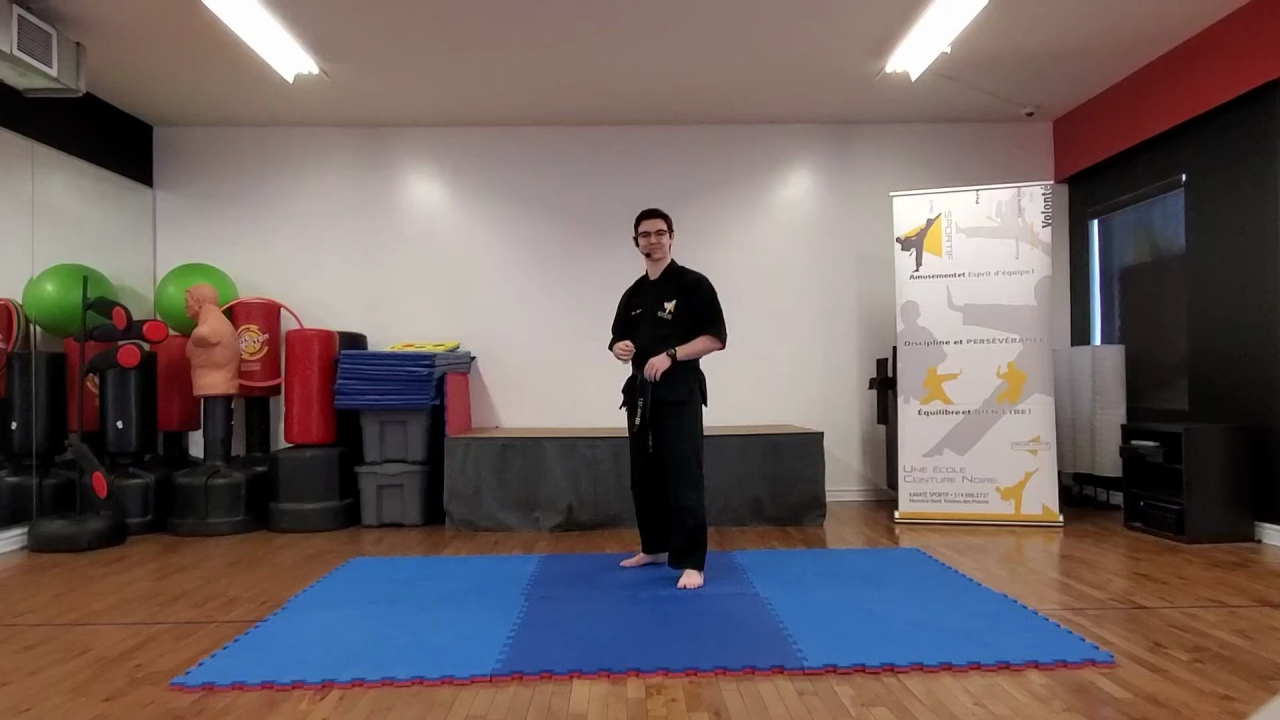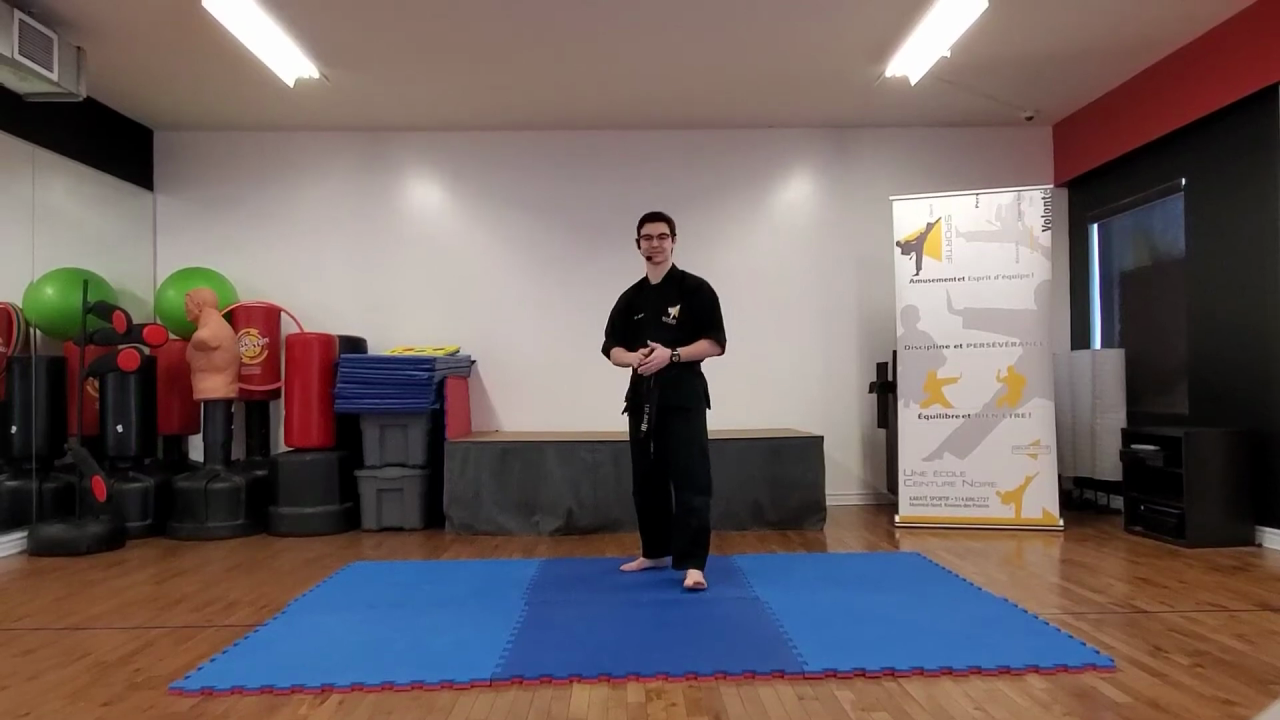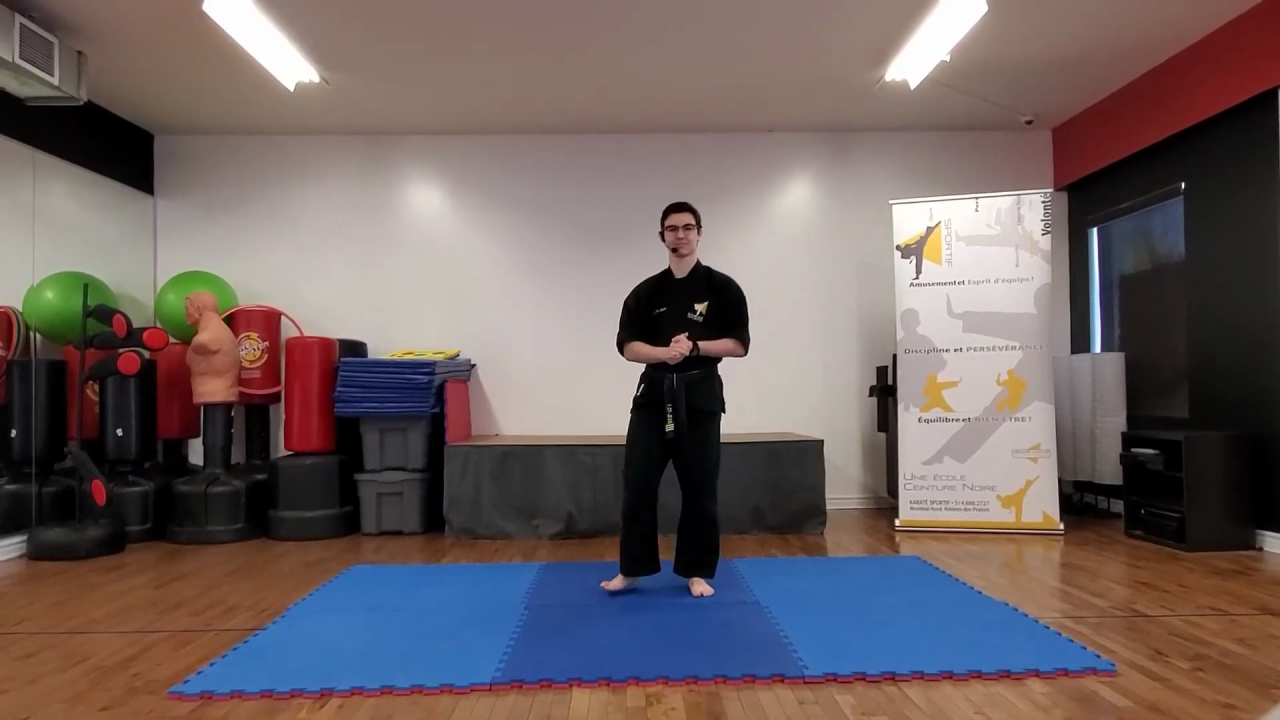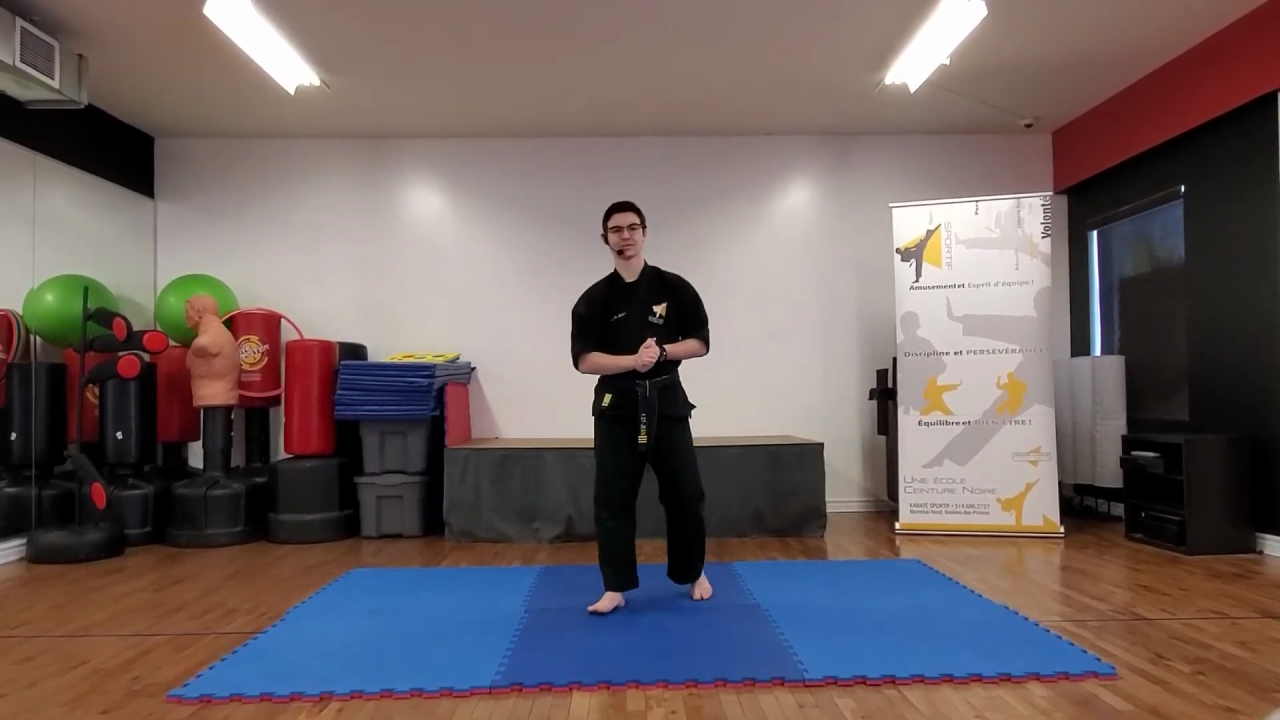
dt=0.7s
person 1, frame 1
left shoulder: (692, 284)
right shoulder: (633, 294)
left elbow: (715, 338)
right elbow: (622, 338)
left wrist: (670, 355)
right wrist: (620, 348)
left hip: (680, 390)
right hip: (641, 391)
left knee: (683, 477)
right knee: (644, 476)
left ankle: (691, 563)
right ankle: (655, 547)
person 1, frame 2
left shoulder: (695, 289)
right shoulder: (630, 298)
left elbow: (715, 343)
right elbow: (613, 346)
left wrist: (671, 354)
right wrist: (631, 358)
left hip: (684, 394)
right hip: (644, 395)
left knee: (691, 477)
right knee: (647, 480)
left ankle: (693, 563)
right ankle: (656, 551)
person 1, frame 3
left shoulder: (721, 287)
right shoulder: (645, 292)
left elbow: (739, 345)
right elbow: (627, 346)
left wrist: (693, 347)
right wrist: (666, 352)
left hip: (700, 394)
right hip: (654, 393)
left knee: (699, 488)
right knee: (638, 483)
left ankle: (697, 571)
right ankle: (630, 569)
person 1, frame 4
left shoulder: (673, 288)
right shoulder: (594, 299)
left elbow: (700, 343)
right elbow: (585, 360)
left wrist: (661, 353)
right wrist: (633, 359)
left hip: (666, 401)
right hip: (617, 405)
left knee: (685, 493)
right knee: (613, 499)
left ankle: (692, 573)
right ankle: (616, 587)
